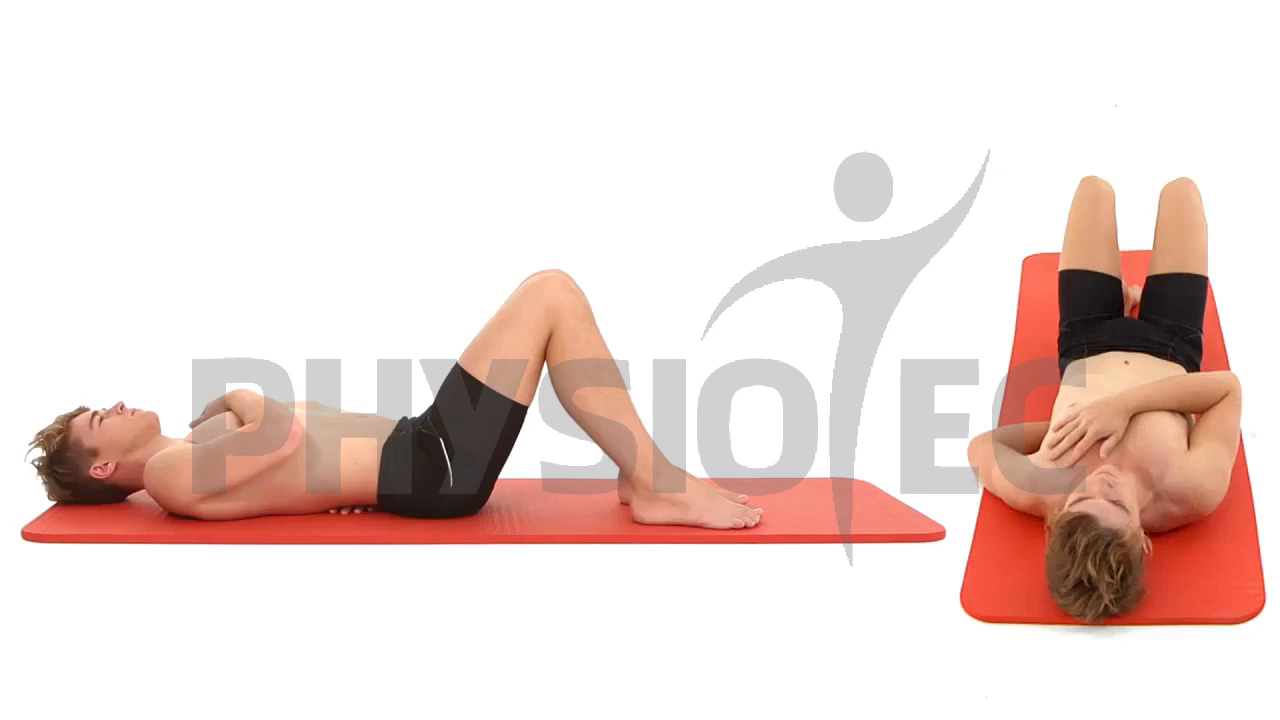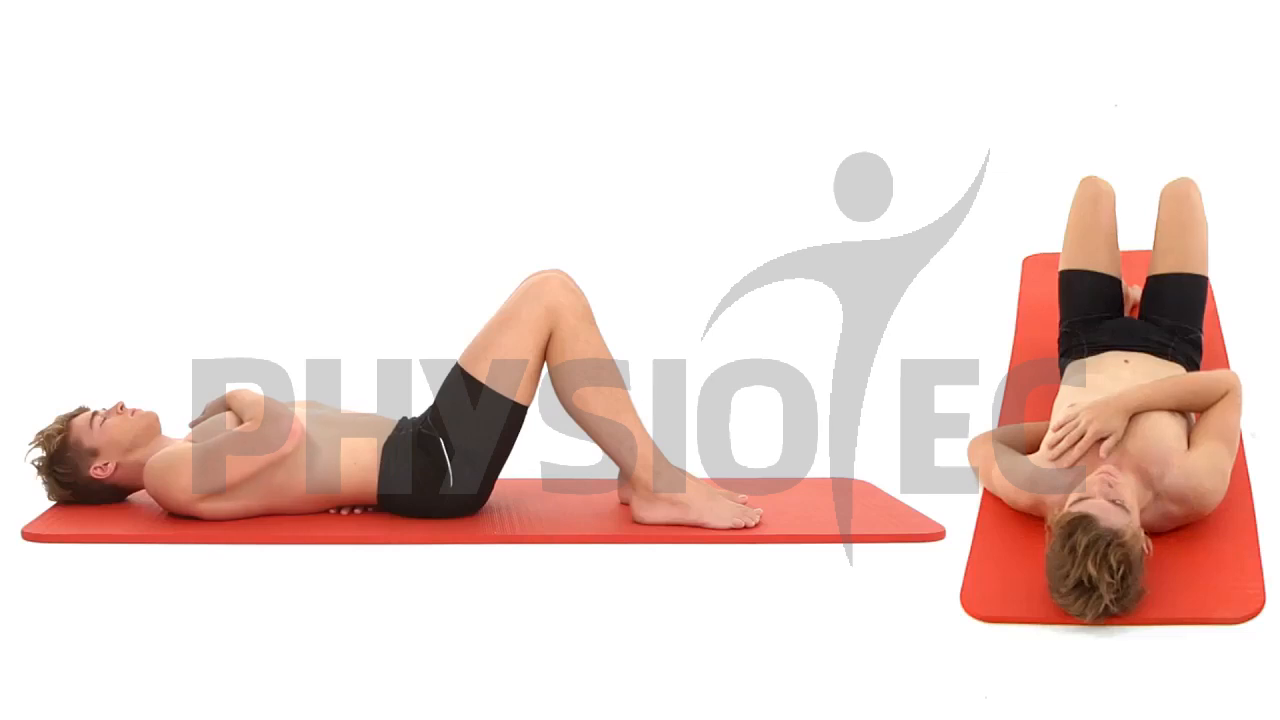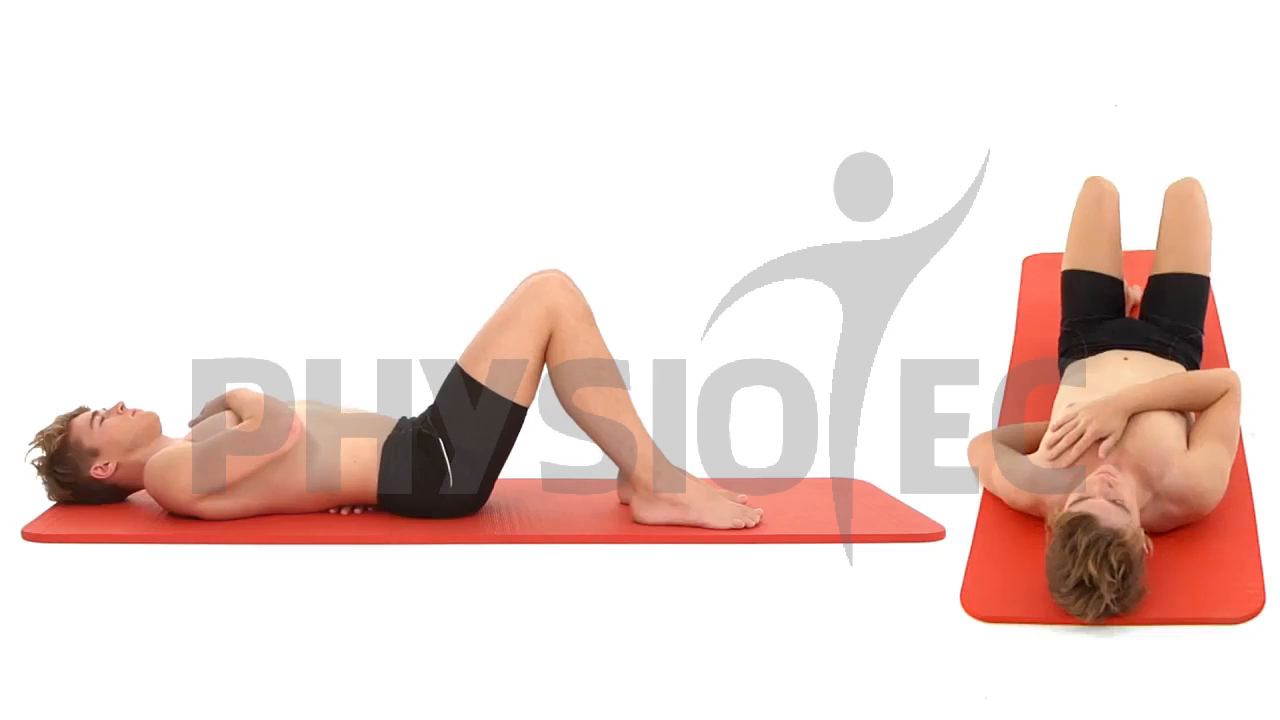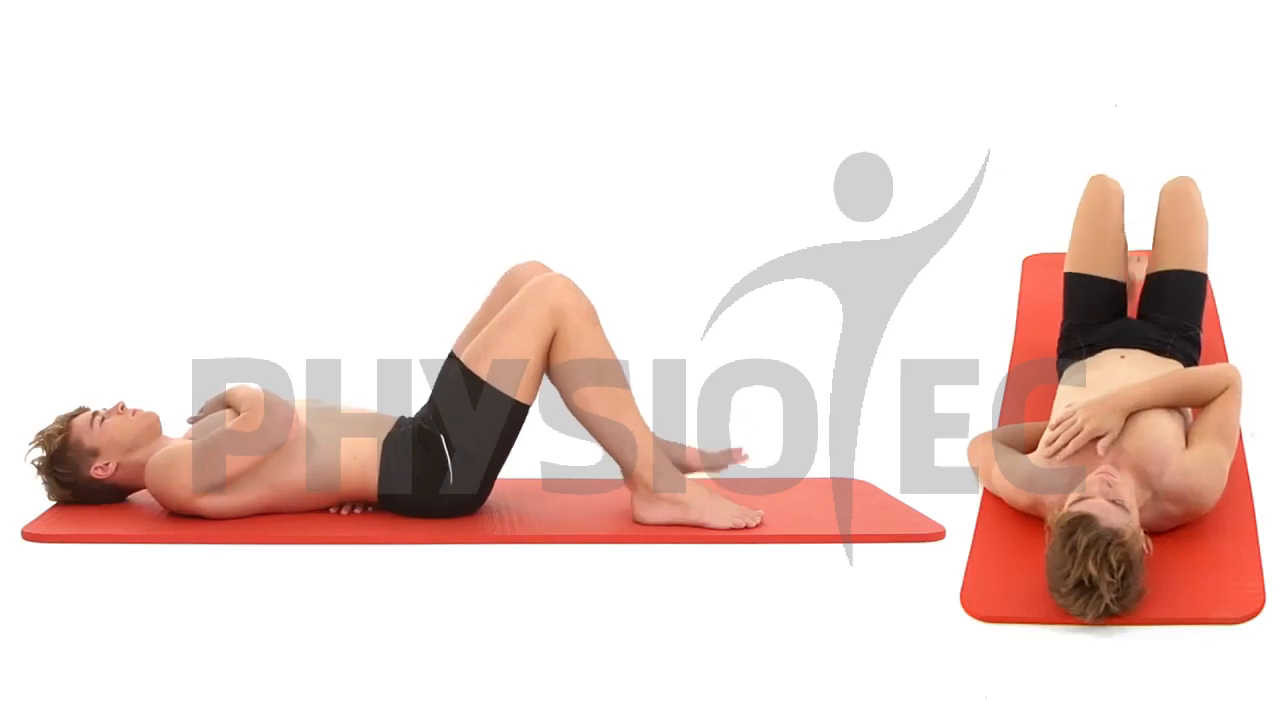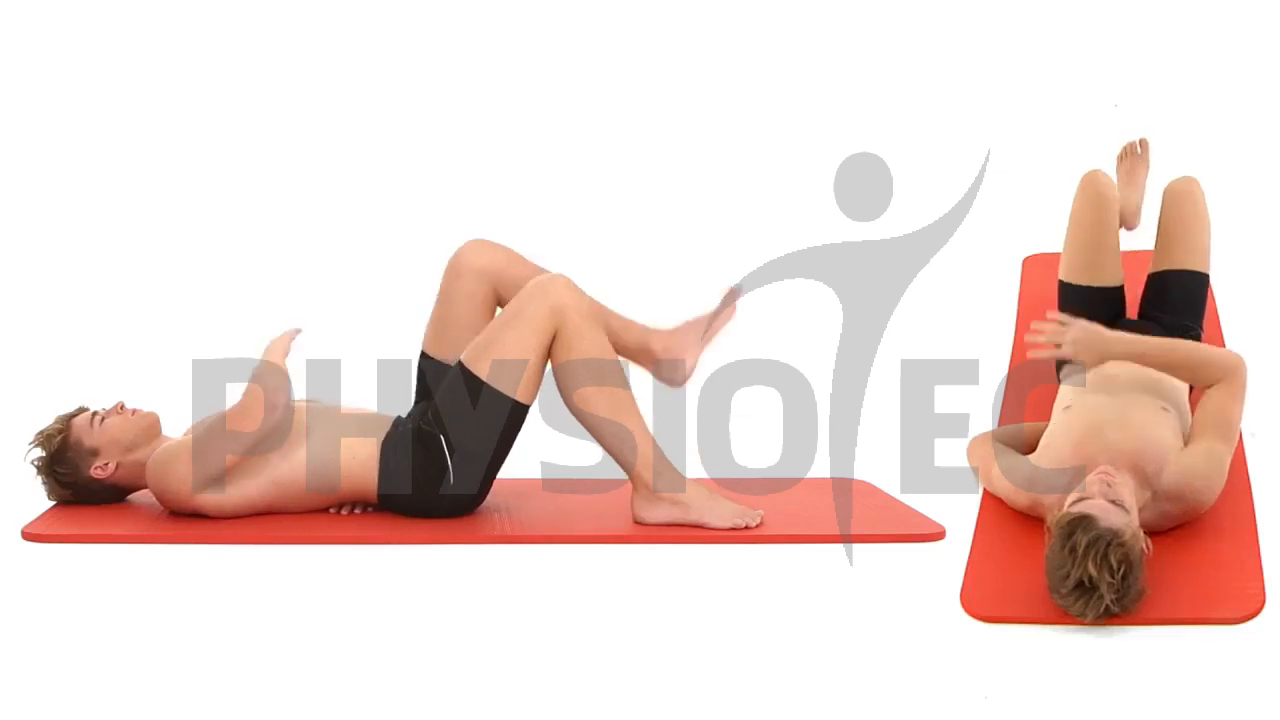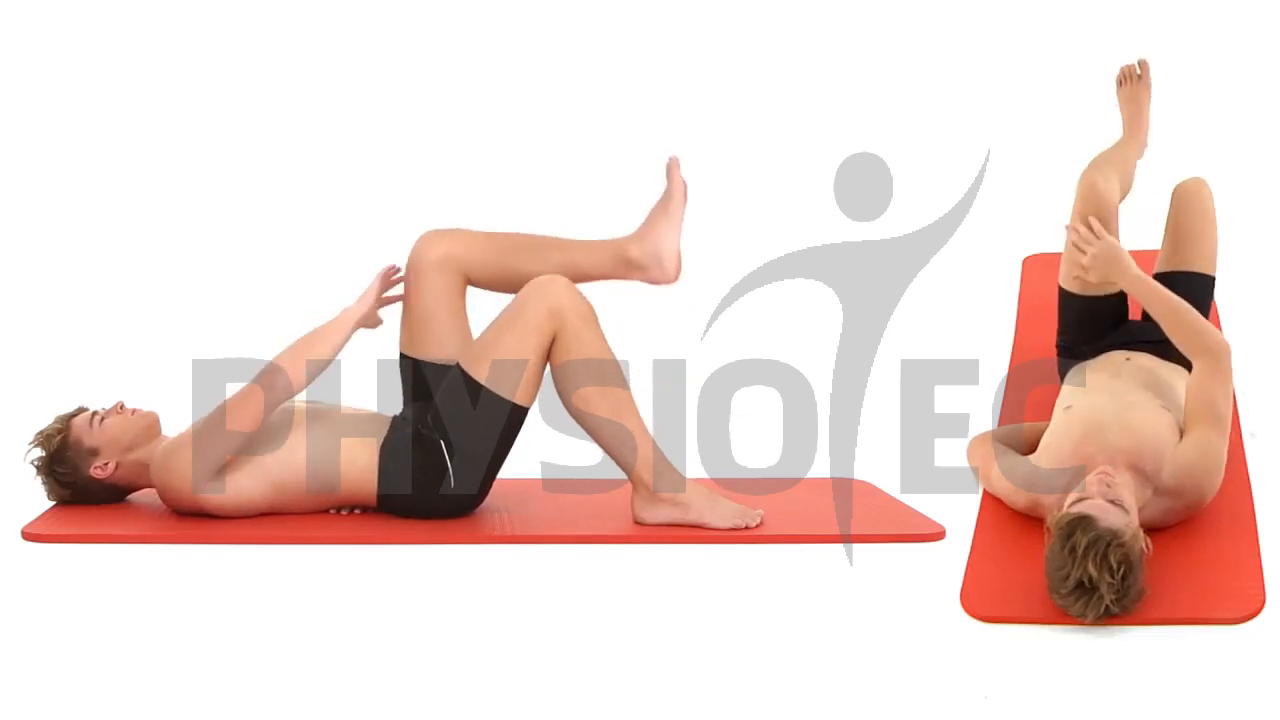
dt=0.4s
person 1, frame 1
left shoulder: (196, 446)
right shoulder: (172, 474)
right elbow: (287, 435)
right wrist: (242, 402)
left hip: (420, 445)
right hip: (434, 469)
left knee: (546, 290)
right knee: (553, 295)
left ankle: (644, 473)
right ankle: (661, 490)
person 1, frame 2
left shoulder: (198, 446)
right shoulder: (173, 474)
right elbow: (286, 434)
right wrist: (241, 400)
left hip: (420, 445)
right hip: (433, 469)
left knee: (546, 291)
right knee: (553, 296)
left ankle: (644, 474)
right ankle: (658, 488)
person 1, frame 3
left shoulder: (198, 448)
right shoulder: (173, 475)
right elbow: (282, 431)
right wrist: (241, 398)
left hip: (421, 443)
right hip: (435, 470)
left knee: (546, 290)
right knee: (551, 298)
left ankle: (643, 473)
right ankle: (661, 491)
person 1, frame 4
left shoulder: (197, 448)
right shoulder: (174, 473)
right elbow: (280, 425)
right wrist: (238, 394)
left hip: (420, 440)
right hip: (434, 467)
left knee: (529, 281)
right knee: (556, 297)
left ankle: (648, 451)
right ankle: (661, 489)
person 1, frame 5
left shoulder: (199, 452)
right shoulder: (174, 473)
right elbow: (267, 411)
right wrist: (276, 348)
left hip: (420, 437)
right hip: (436, 467)
left knee: (478, 260)
right knee: (554, 300)
left ankle: (659, 350)
right ankle: (662, 491)
person 1, frame 6
left shoulder: (200, 451)
right shoulder: (179, 471)
right elbow: (271, 390)
right wrist: (354, 314)
left hip: (420, 436)
right hip: (437, 467)
left knee: (435, 253)
right knee: (554, 298)
left ankle: (635, 255)
right ankle: (662, 491)
person 2, frame 1
left shoulder: (1035, 492)
right shoulder: (1190, 496)
left elbow: (980, 444)
right elbow: (1227, 386)
left wrist: (1060, 425)
right wrist: (1126, 405)
left hip: (1088, 350)
right hip: (1166, 351)
left knee: (1095, 188)
right knee: (1179, 189)
left ankle: (1125, 296)
right ankle: (1131, 298)
person 2, frame 2
left shoulder: (1036, 494)
right shoulder: (1191, 496)
left elbow: (980, 446)
right elbow: (1228, 384)
left wrist: (1064, 425)
right wrist: (1125, 405)
left hip: (1089, 349)
right hip: (1167, 351)
left knee: (1095, 188)
right knee: (1180, 189)
left ankle: (1123, 297)
right ankle: (1132, 299)
person 2, frame 3
left shoulder: (1035, 493)
right shoulder: (1190, 496)
left elbow: (980, 444)
right elbow: (1227, 383)
left wrist: (1059, 426)
right wrist: (1124, 404)
left hip: (1089, 349)
right hip: (1167, 351)
left knee: (1100, 188)
right knee: (1185, 190)
left ankle: (1123, 299)
right ankle: (1133, 301)
person 2, frame 4
left shoulder: (1035, 493)
right shoulder: (1187, 496)
left elbow: (979, 445)
right elbow: (1227, 379)
left wrist: (1055, 428)
right wrist: (1122, 403)
left hip: (1088, 353)
right hip: (1165, 351)
left knee: (1104, 188)
right knee: (1180, 188)
left ankle: (1127, 282)
right ankle: (1133, 277)
person 2, frame 5
left shoulder: (1036, 495)
right shoulder: (1184, 495)
left elbow: (980, 446)
right elbow: (1231, 372)
left wrist: (1057, 428)
right wrist: (1114, 342)
left hip: (1086, 366)
right hip: (1163, 371)
left knee: (1097, 184)
right knee: (1183, 191)
left ankle: (1127, 207)
person 2, frame 6
left shoulder: (1033, 496)
right shoulder: (1186, 491)
left elbow: (980, 444)
right elbow: (1214, 356)
left wrist: (1055, 426)
right wrist: (1128, 274)
left hip: (1088, 362)
right hip: (1165, 361)
left knee: (1096, 190)
right knee: (1192, 190)
left ankle: (1136, 134)
